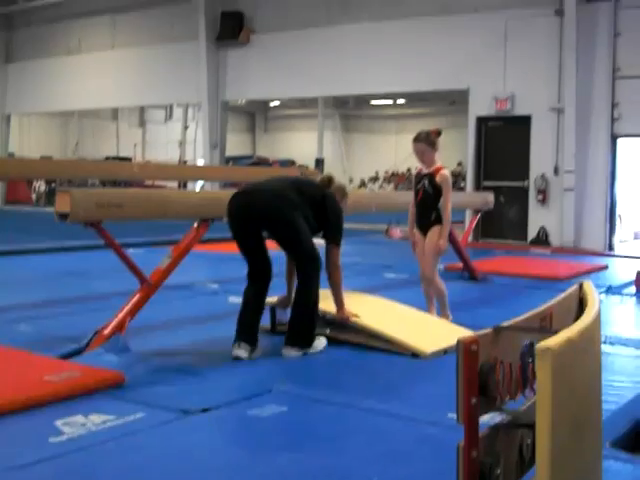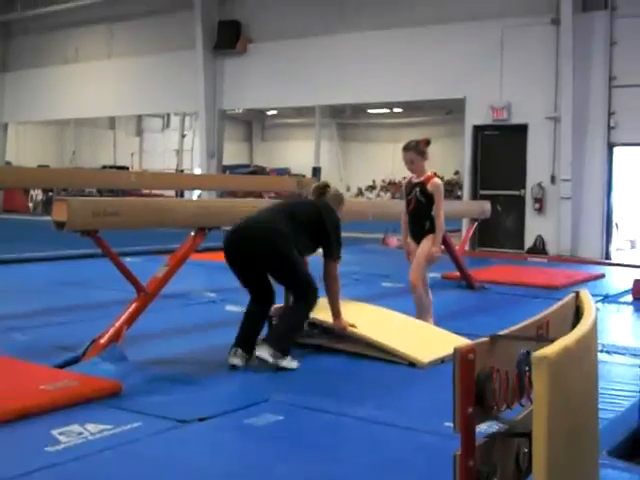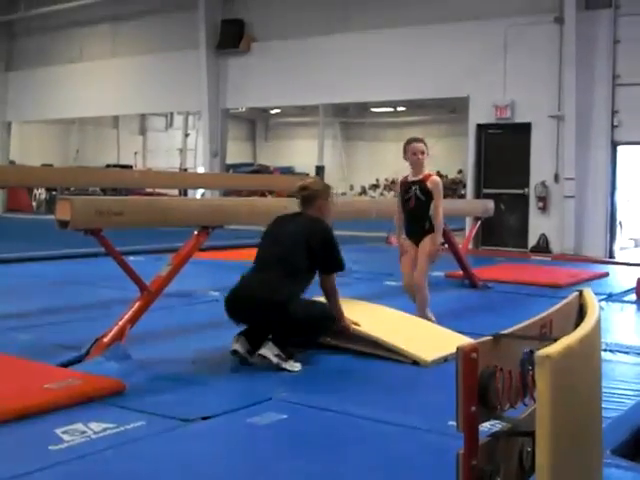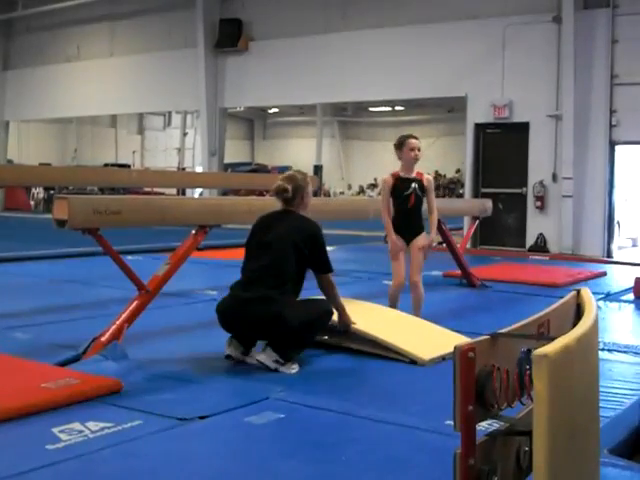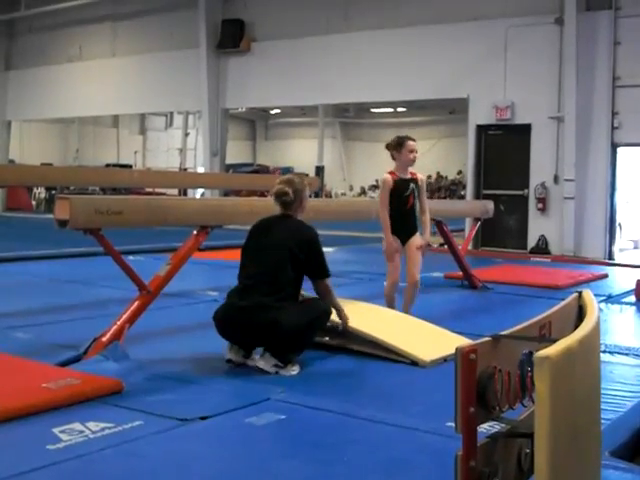
dt=0.3s
person 1, frame 1
right shoulder: (331, 204)
left elbow: (292, 255)
right elbow: (333, 264)
left wrist: (289, 295)
right wrist: (340, 307)
right hip: (277, 207)
left knee: (259, 273)
right knee: (310, 266)
left ankle: (243, 342)
right ankle: (300, 343)
person 1, frame 2
left shoulder: (296, 206)
right shoulder: (329, 215)
left elbow: (294, 260)
right elbow: (331, 275)
left wrist: (287, 304)
right wrist: (337, 317)
left hip: (235, 239)
right hip: (265, 242)
left knee: (262, 295)
right knee: (307, 293)
left ankle: (240, 350)
right ankle: (274, 348)
person 1, frame 3
left shoulder: (280, 221)
right shoulder: (321, 229)
right elbow: (328, 283)
right wrist: (339, 318)
right hip: (274, 302)
right knee: (325, 315)
left ankle: (246, 341)
right ankle: (279, 349)
person 1, frame 4
left shoulder: (262, 222)
right shoulder: (309, 228)
right elbow: (325, 281)
right wrist: (341, 312)
right hip: (268, 315)
right knee: (323, 310)
left ankle: (239, 344)
right ankle: (278, 353)
person 1, frame 5
left shoulder: (259, 227)
right shoulder: (305, 233)
right elbow: (321, 286)
right wrist: (339, 311)
right hip: (266, 323)
right knee: (321, 309)
left ankle: (240, 349)
right ankle: (276, 358)
person 2, frame 1
left shoulder: (443, 174)
right shoulder: (417, 174)
left elbow: (447, 207)
left wrist: (444, 237)
right wrist: (411, 230)
left hip: (435, 226)
right hip: (420, 227)
left knee: (432, 275)
right knee: (423, 275)
left ankle: (445, 313)
right ankle: (431, 312)
person 2, frame 2
left shoulder: (434, 183)
right shoulder: (407, 184)
left elbow: (439, 216)
left wrist: (437, 245)
right wrist: (404, 240)
left hip: (428, 235)
right hip: (413, 237)
left knee: (414, 281)
right knee: (421, 282)
left ankle: (421, 320)
right ankle: (428, 319)
person 2, frame 3
left shoulder: (433, 181)
right shoulder: (402, 183)
left elbow: (438, 213)
right elbow: (400, 213)
left wrist: (437, 242)
right wrist: (399, 239)
left hip: (427, 235)
right hip: (409, 237)
left knee: (420, 282)
right knee: (408, 283)
left ankle: (421, 320)
right ankle: (426, 313)
person 2, frame 4
left shoulder: (426, 180)
right shoulder: (390, 180)
left elbow: (432, 211)
right elbow: (385, 211)
left wrist: (431, 236)
right wrist: (391, 238)
left hip: (418, 233)
right hip: (398, 233)
left knee: (416, 280)
right knee: (398, 280)
left ankle: (417, 318)
person 2, frame 5
left shoulder: (419, 179)
right shoulder: (388, 179)
left elbow: (424, 210)
right elbow: (383, 212)
left wrist: (426, 236)
right wrist: (388, 240)
left hip: (413, 233)
right hip: (394, 233)
left knee: (414, 279)
right knee: (393, 280)
left ankle: (405, 314)
